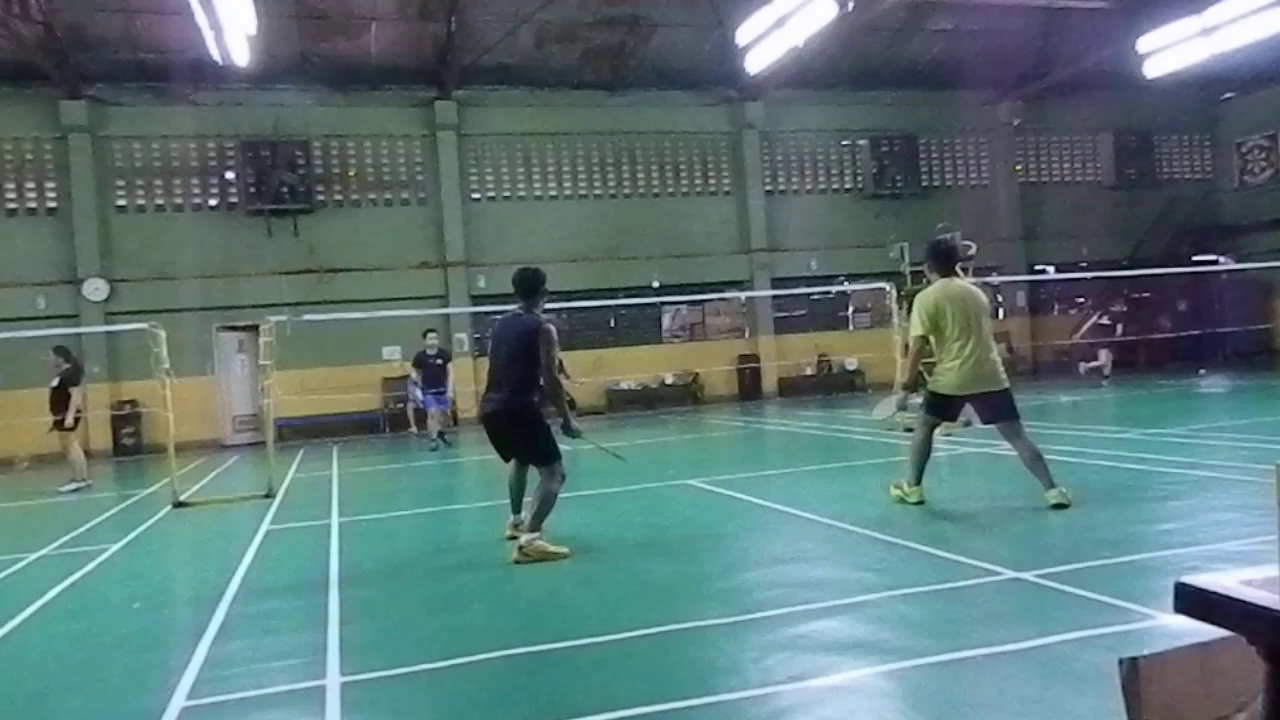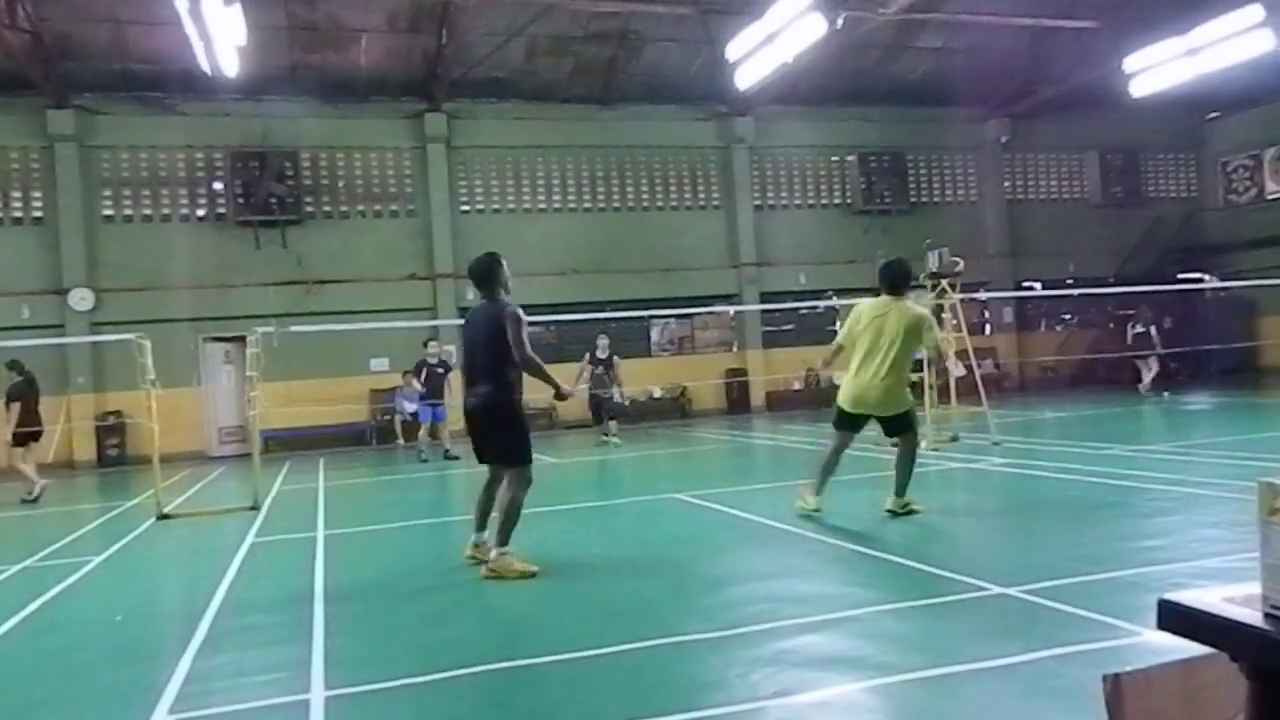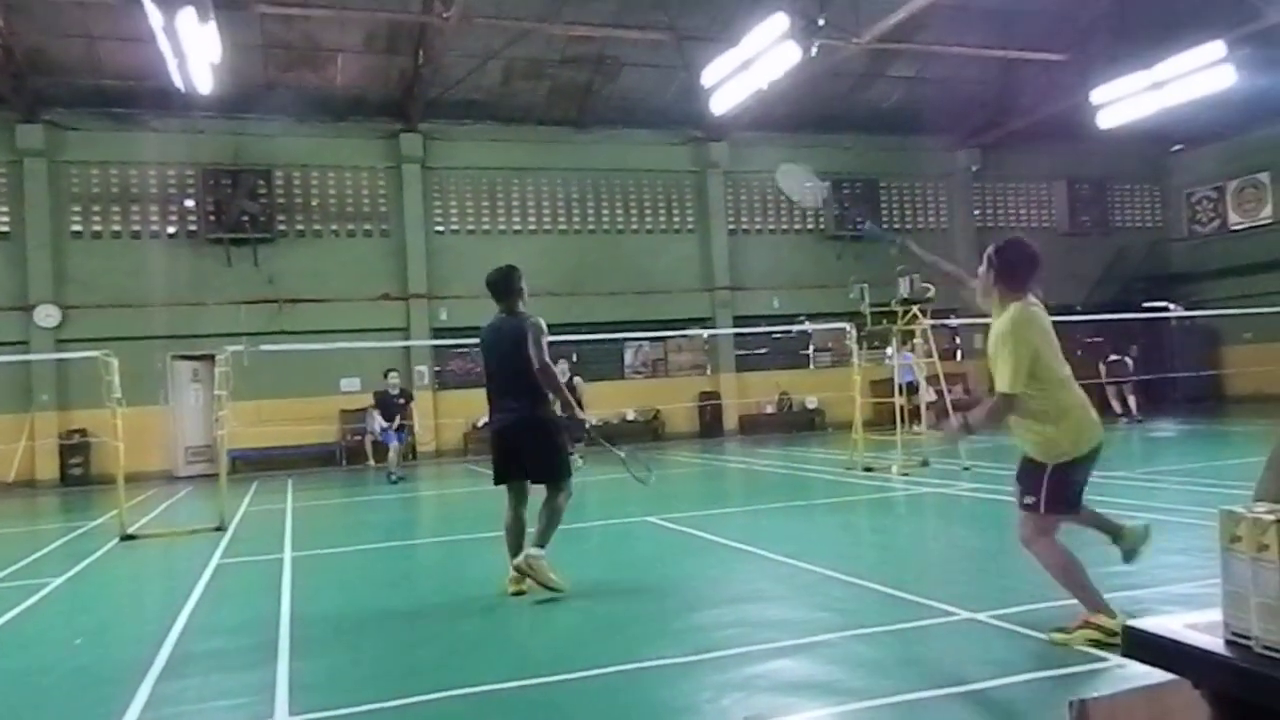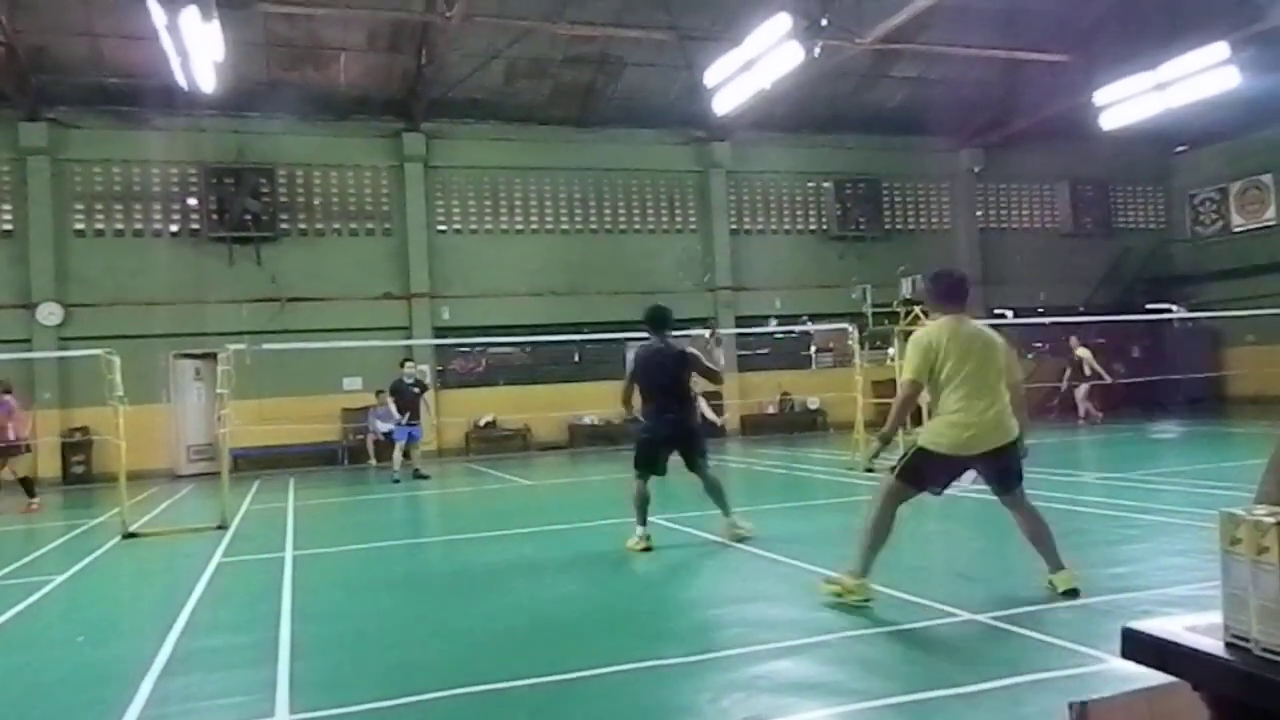
dt=1s
person 1, frame 1
left shoulder: (926, 298)
right shoulder: (976, 293)
left elbow: (919, 344)
left wrist: (908, 379)
left hip: (950, 378)
right hip: (990, 376)
left knee: (925, 427)
right knee: (1016, 436)
left ankle: (912, 487)
right ankle: (1052, 490)
person 1, frame 2
left shoulder: (862, 309)
right shoulder: (918, 315)
left elbow: (837, 348)
right elbow: (933, 352)
left wrist: (825, 362)
left hip: (855, 394)
right hip: (891, 396)
left knee: (839, 444)
right knee: (909, 441)
left ankle: (814, 495)
right ankle: (898, 500)
person 1, frame 3
left shoulder: (1012, 327)
right shoulder: (1020, 303)
left elbow: (1007, 401)
right elbow: (972, 285)
left wrist: (967, 422)
right wrist: (927, 259)
left hip: (1057, 442)
right hip: (1071, 433)
left knee: (1035, 534)
right knee: (1049, 516)
left ankle: (1101, 617)
right ankle: (1124, 534)
person 1, frame 4
left shoulder: (925, 338)
right shoulder: (993, 339)
left elbow: (907, 395)
right elbow: (1018, 395)
left wrist: (884, 437)
right wrist: (1017, 435)
left hip: (948, 439)
right hip: (1000, 435)
left knee: (887, 498)
right knee: (1017, 502)
left ankle: (856, 579)
right ankle: (1061, 574)
person 2, frame 1
left shoulder: (500, 324)
right shoulder: (543, 328)
right elbow: (549, 377)
right wrist: (567, 417)
left hip: (491, 407)
right hip: (520, 408)
left knee: (521, 460)
right knee: (553, 473)
left ankle: (516, 521)
right ankle: (529, 540)
person 2, frame 2
left shoulder: (472, 316)
right shoulder: (510, 313)
right elbow: (524, 357)
right wrist: (557, 385)
left hip: (476, 403)
right hip: (500, 403)
left knee: (496, 474)
right knee: (519, 479)
left ankle: (479, 541)
right ankle: (497, 556)
person 2, frame 3
left shoulder: (487, 333)
right shoulder: (531, 325)
right elbow: (542, 367)
right wrist: (571, 405)
left hip: (502, 423)
right hip: (536, 418)
left knee: (516, 499)
right knee: (559, 491)
left ankle: (517, 573)
right ankle: (534, 554)
person 2, frame 4
left shoulder: (638, 357)
right shoulder: (685, 354)
left elbow: (626, 397)
right elbow: (717, 378)
left wrist: (631, 413)
right wrist: (718, 363)
left hip: (653, 428)
right hip: (686, 425)
left knee: (641, 479)
right knee: (704, 473)
left ankle: (642, 533)
right ankle: (730, 521)
